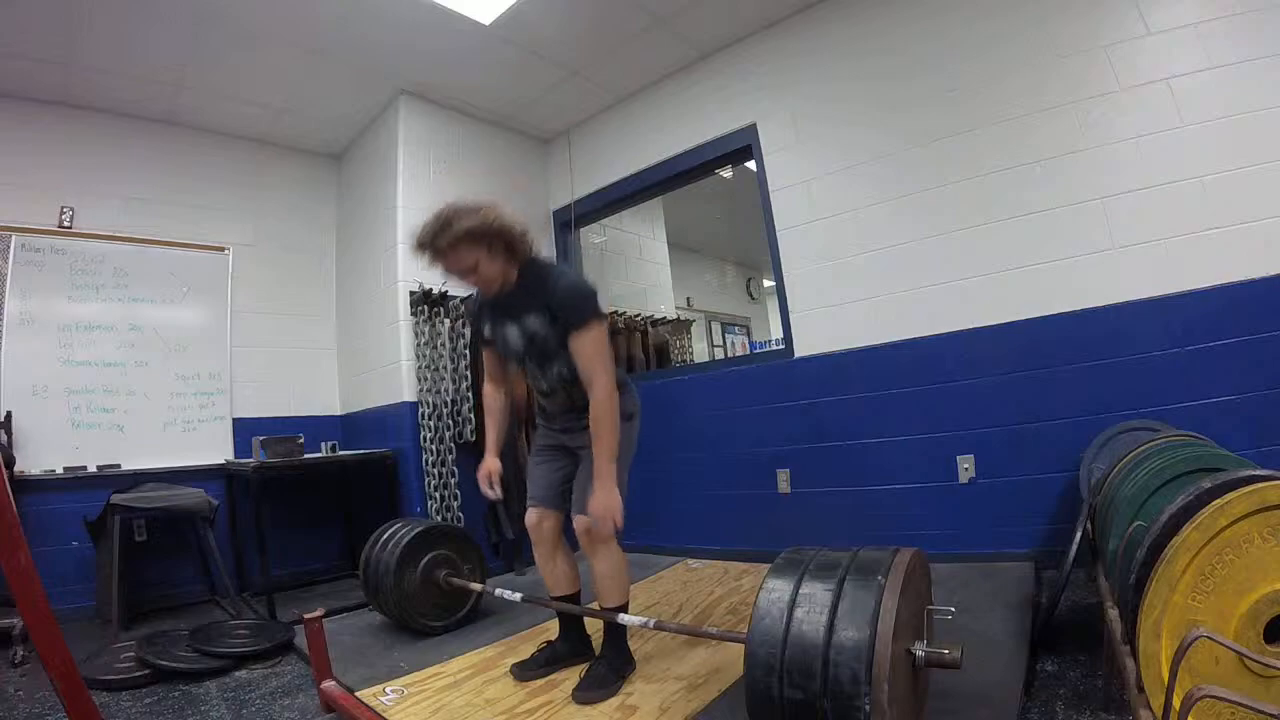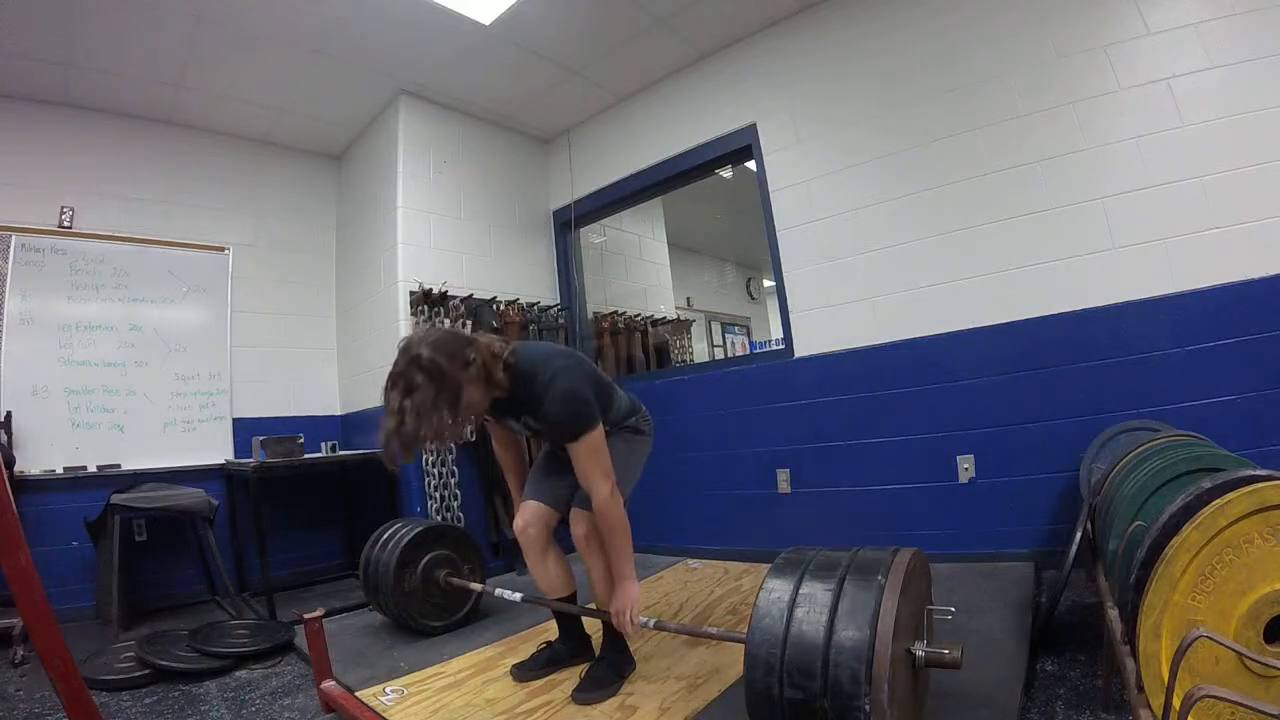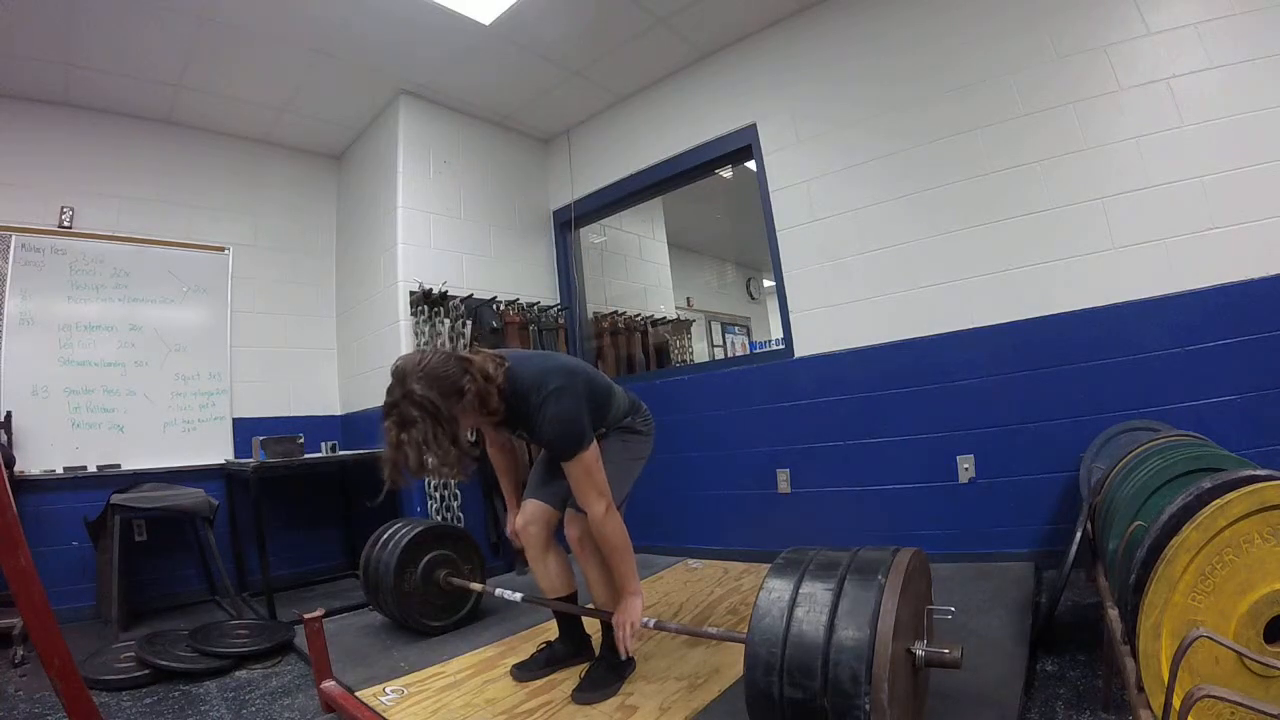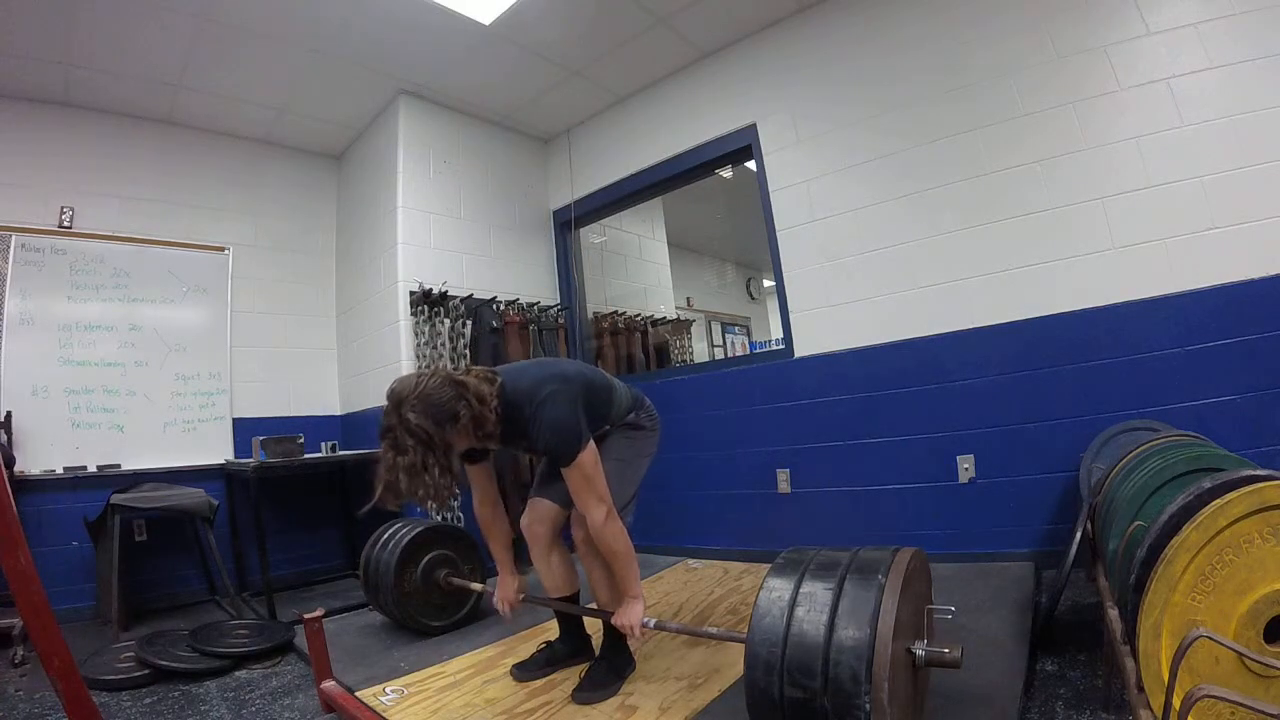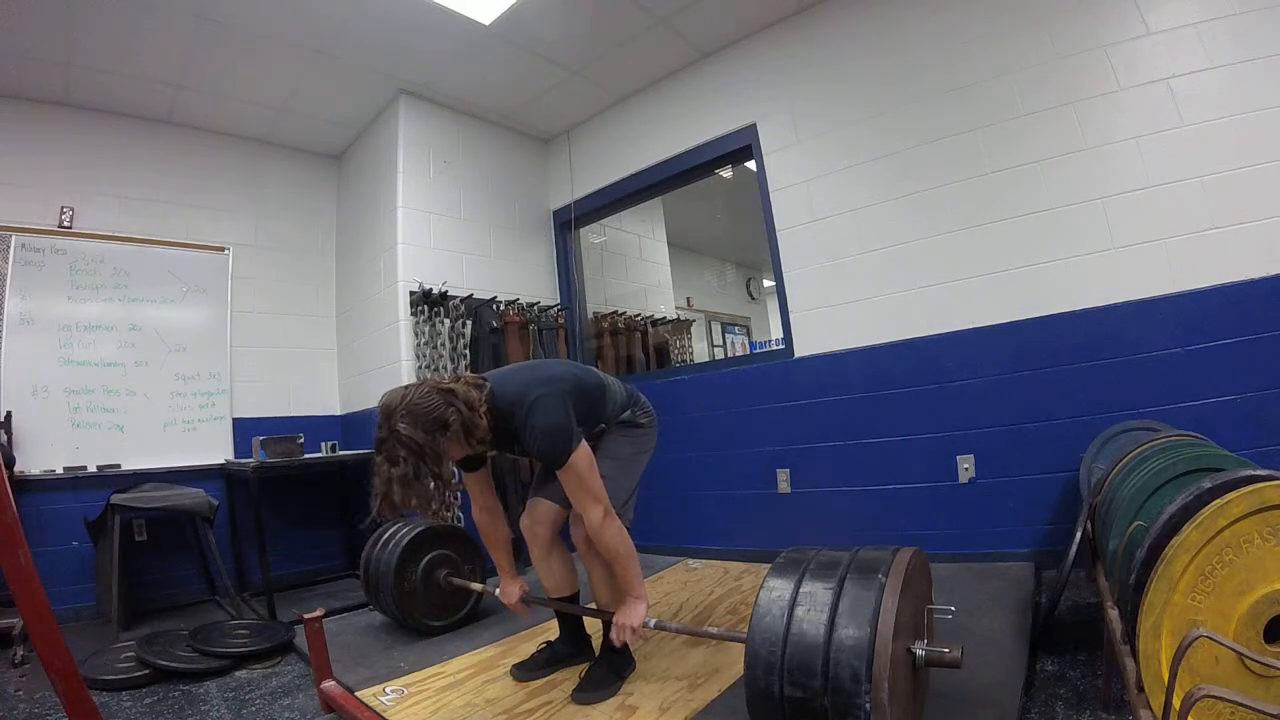
dt=0.4s
person 1, frame 1
left shoulder: (564, 290)
right shoulder: (485, 310)
left elbow: (601, 388)
right elbow: (496, 384)
left wrist: (606, 481)
right wrist: (491, 451)
left hip: (606, 414)
right hip: (553, 419)
left knee: (590, 525)
right knee: (540, 524)
left ankle: (616, 650)
right ankle: (572, 639)
person 1, frame 2
left shoulder: (555, 384)
right shoulder: (486, 386)
left elbow: (602, 491)
right elbow: (507, 444)
left wrist: (626, 581)
right wrist: (521, 505)
left hip: (621, 432)
right hip: (567, 441)
left knee: (584, 529)
right knee: (529, 526)
left ankle: (616, 652)
right ankle: (572, 640)
person 1, frame 3
left shoulder: (550, 402)
right shoulder: (483, 388)
left elbow: (599, 508)
right elbow: (500, 445)
left wrist: (631, 595)
right wrist: (514, 509)
left hip: (621, 431)
right hip: (574, 435)
left knee: (578, 531)
right knee: (530, 525)
left ankle: (615, 653)
right ankle: (572, 639)
person 1, frame 4
left shoulder: (546, 411)
right shoulder: (470, 411)
left elbow: (599, 512)
right elbow: (486, 502)
left wrist: (633, 598)
right wrist: (506, 574)
left hip: (627, 427)
right hip: (581, 433)
left knee: (585, 531)
right knee: (535, 525)
left ankle: (616, 652)
right ankle: (573, 639)
person 1, frame 5
left shoulder: (539, 416)
right shoulder: (465, 420)
left elbow: (597, 513)
right elbow: (485, 510)
left wrist: (635, 598)
right wrist: (508, 577)
left hip: (626, 424)
right hip: (580, 429)
left knee: (585, 533)
right knee: (535, 526)
left ankle: (616, 653)
right ankle: (573, 639)
